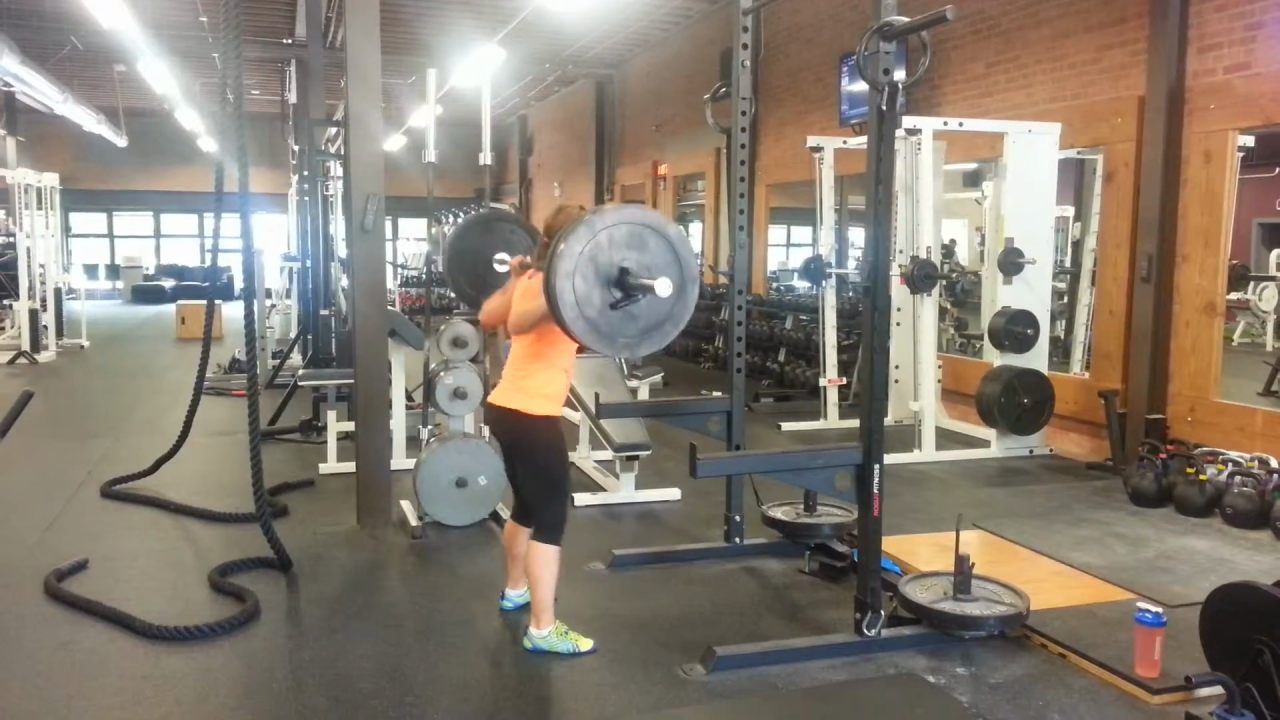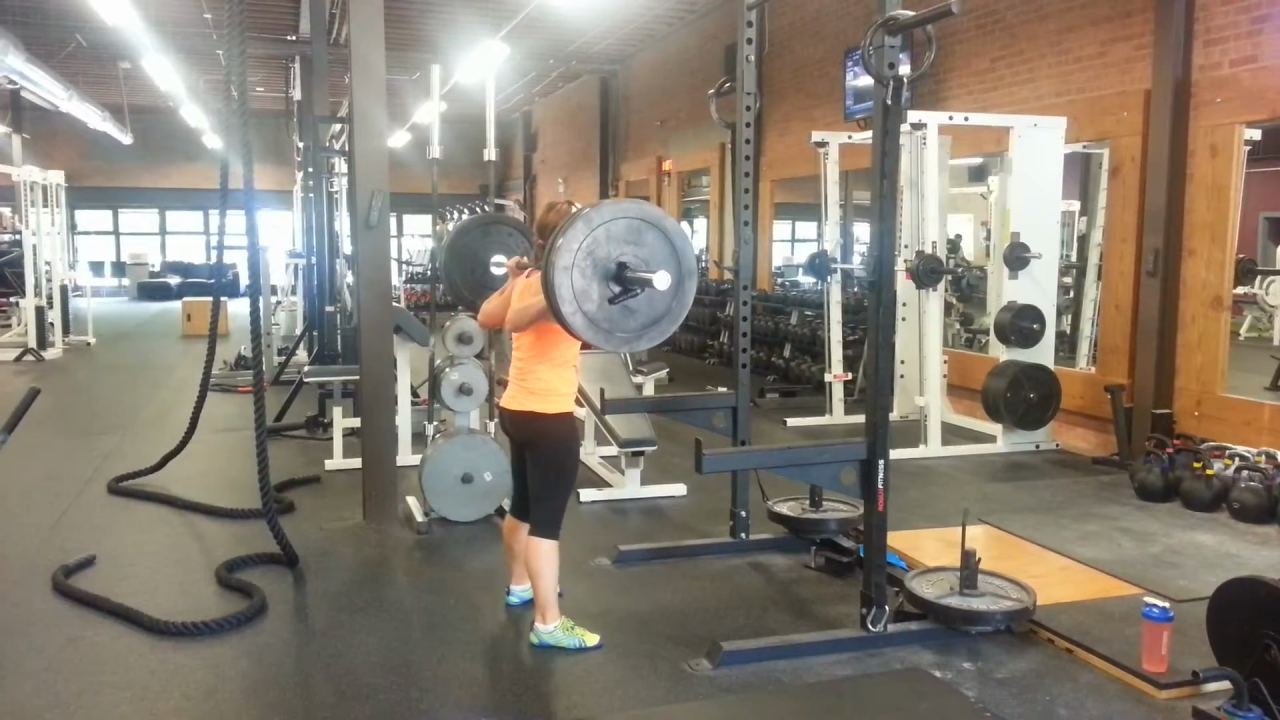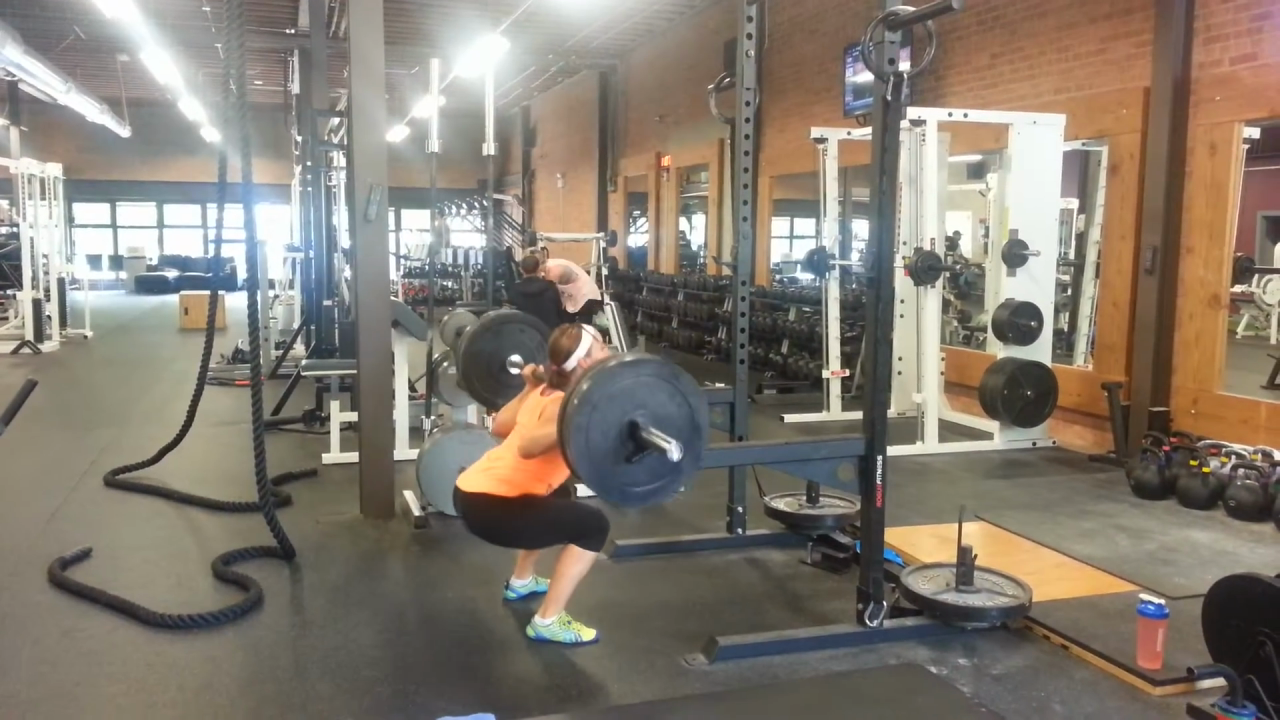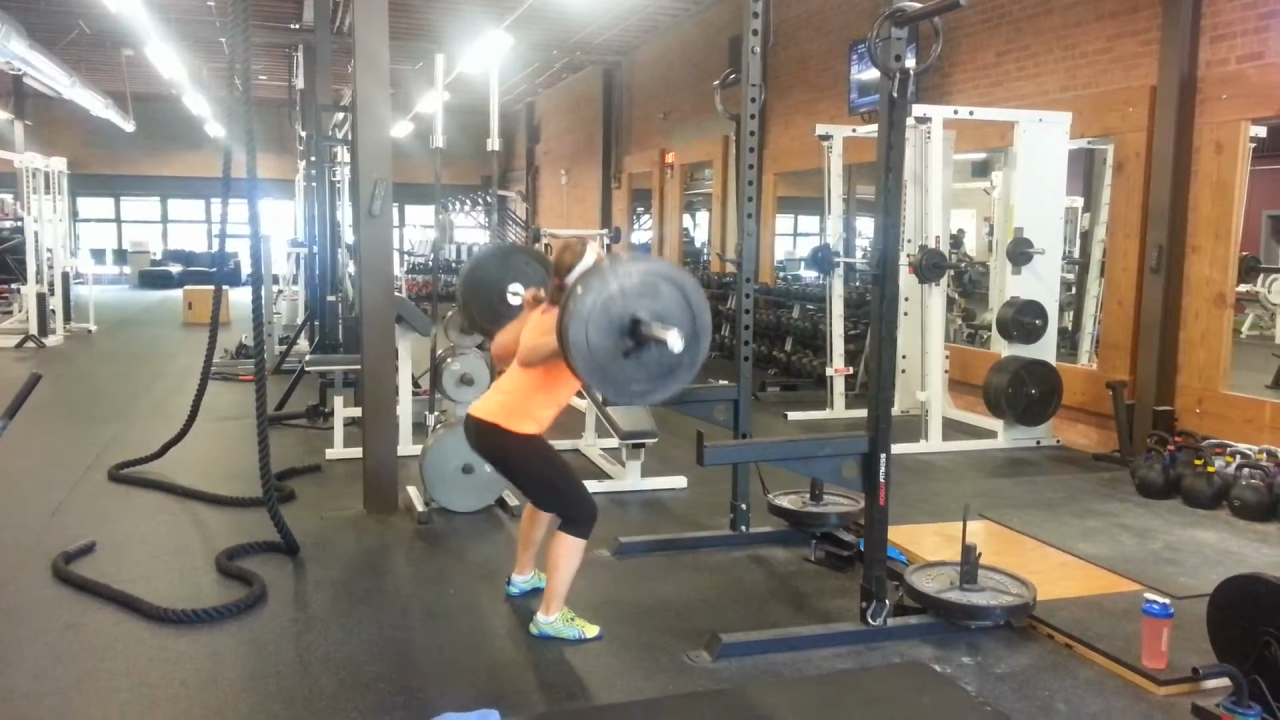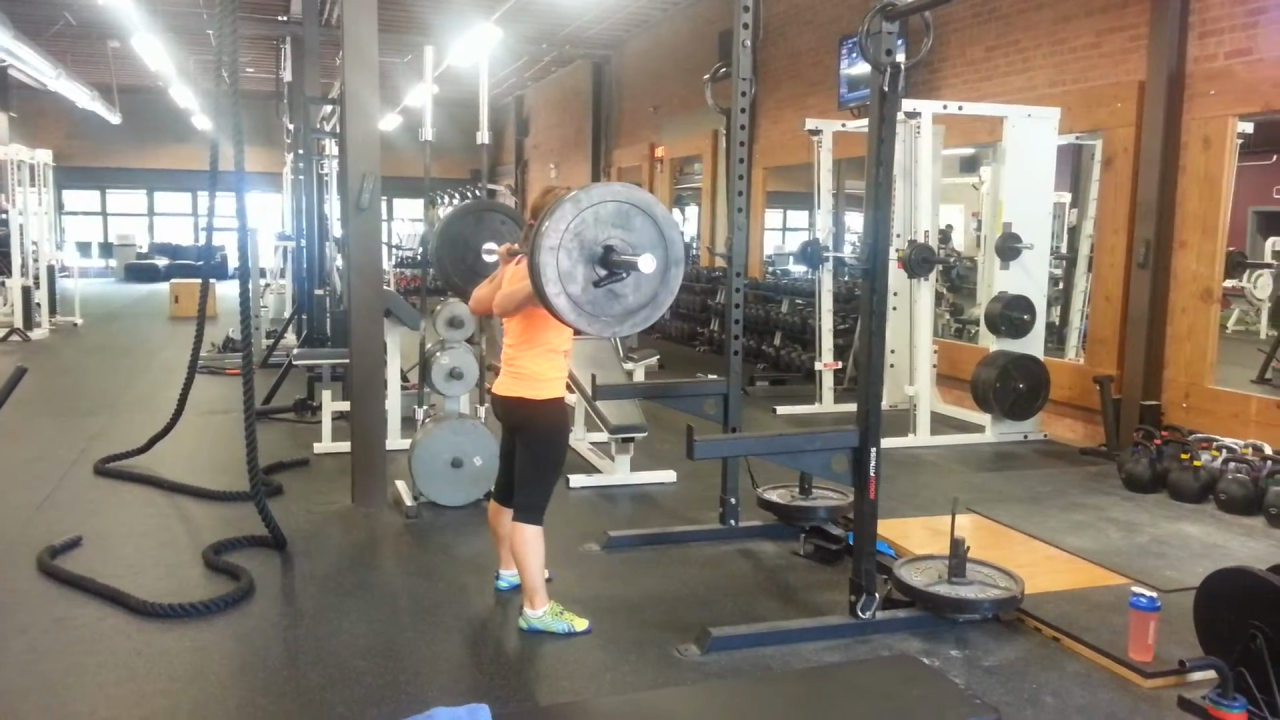
dt=1s
person 1, frame 1
left shoulder: (532, 280)
left elbow: (487, 317)
right elbow: (517, 323)
left wrist: (515, 278)
left hip: (505, 408)
right hip: (532, 416)
left knee: (527, 509)
right knee: (550, 522)
left ankle: (516, 590)
right ankle: (543, 630)
person 1, frame 2
left shoulder: (530, 278)
left elbow: (486, 318)
right elbow: (516, 320)
left wrist: (512, 278)
left hip: (517, 408)
right hip: (546, 415)
left knee: (524, 506)
right knee: (547, 519)
left ankle: (520, 586)
right ankle: (549, 625)
person 1, frame 3
left shoulder: (545, 392)
left elbow: (500, 427)
right elbow: (528, 447)
left wrist: (528, 386)
left hip: (474, 490)
right hip: (488, 506)
left knee: (560, 496)
right knee: (593, 526)
left ankle: (520, 581)
right ankle: (547, 621)
person 1, frame 4
left shoulder: (547, 312)
left elbow: (499, 350)
right elbow: (528, 356)
left wrist: (528, 311)
left hip: (486, 420)
right hip: (509, 431)
left knee: (551, 492)
right knee: (580, 512)
left ankle: (523, 576)
right ankle: (551, 617)
person 1, frame 5
left shoulder: (522, 266)
left elbow: (478, 304)
right elbow: (504, 305)
left wrist: (503, 264)
left hip: (512, 393)
right hip: (538, 401)
left knee: (509, 489)
right knee: (530, 504)
left ankle: (509, 570)
right ankle: (538, 610)
